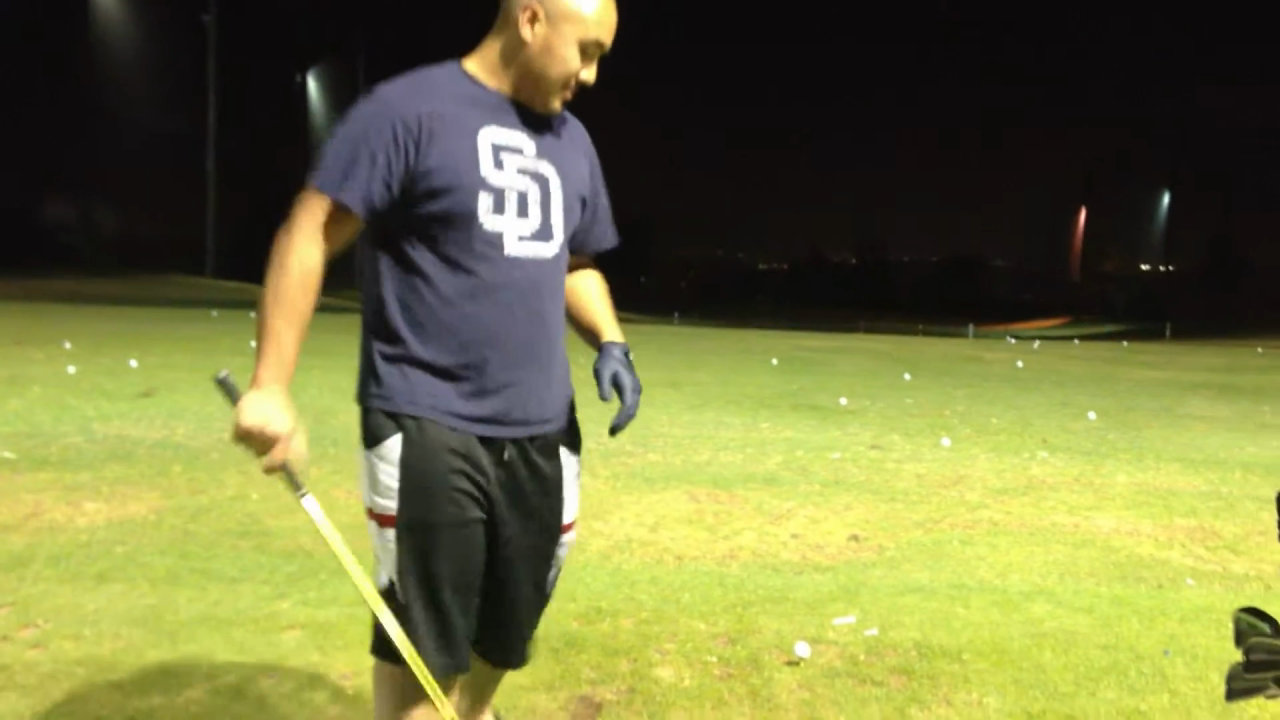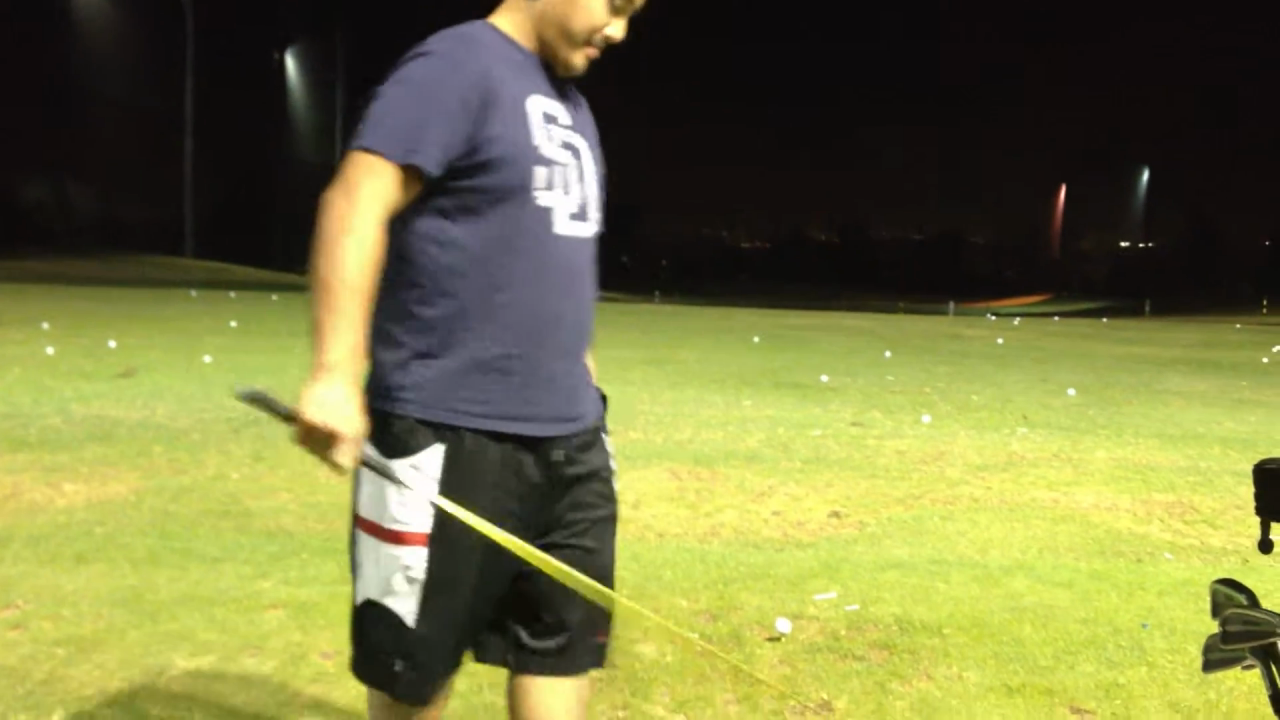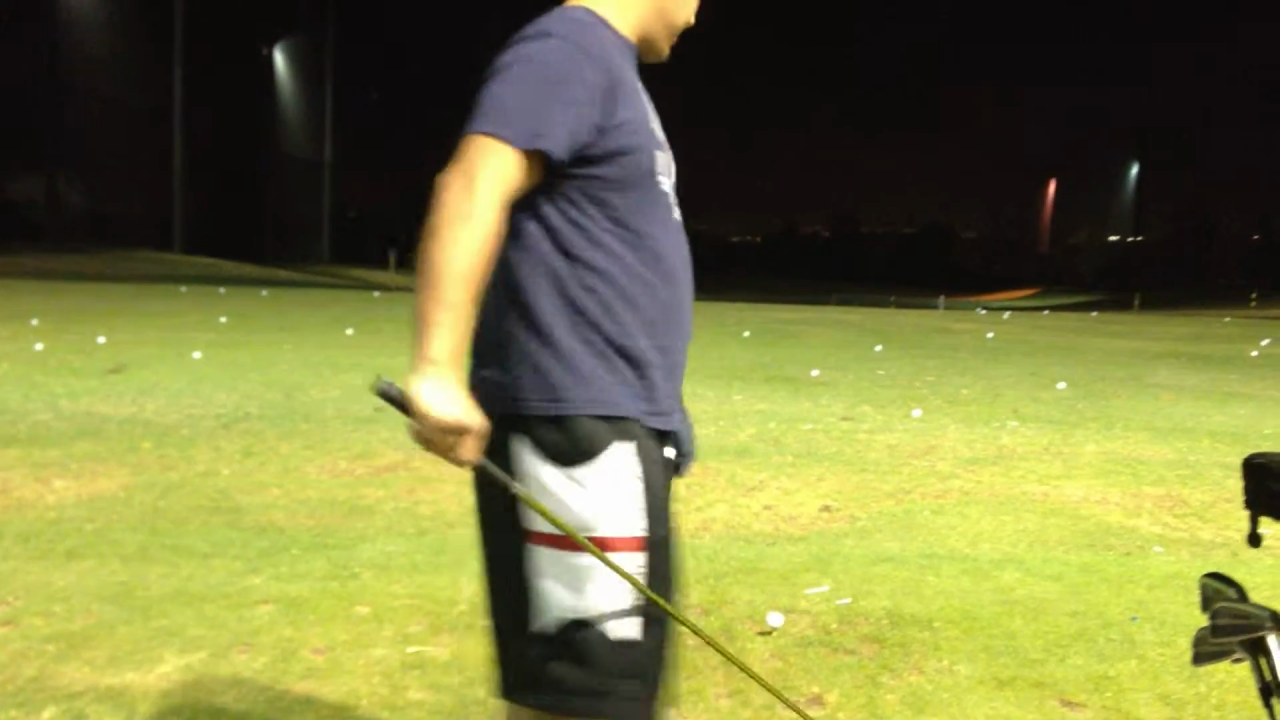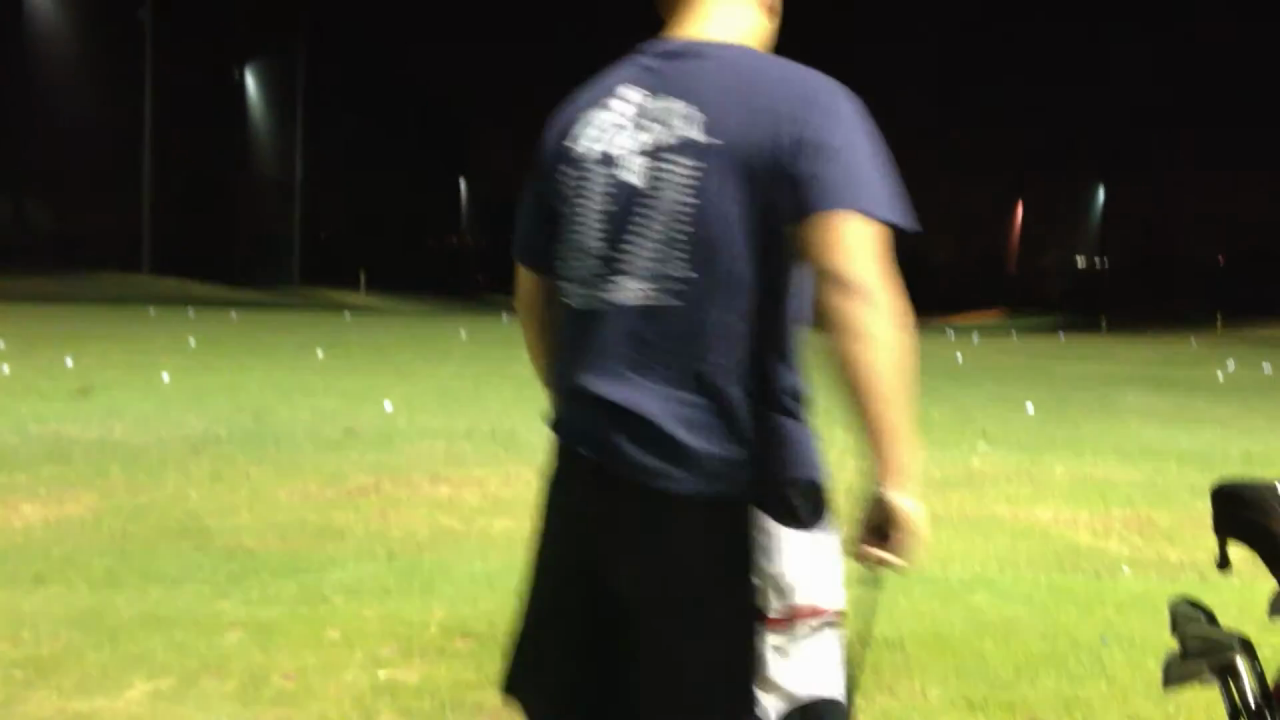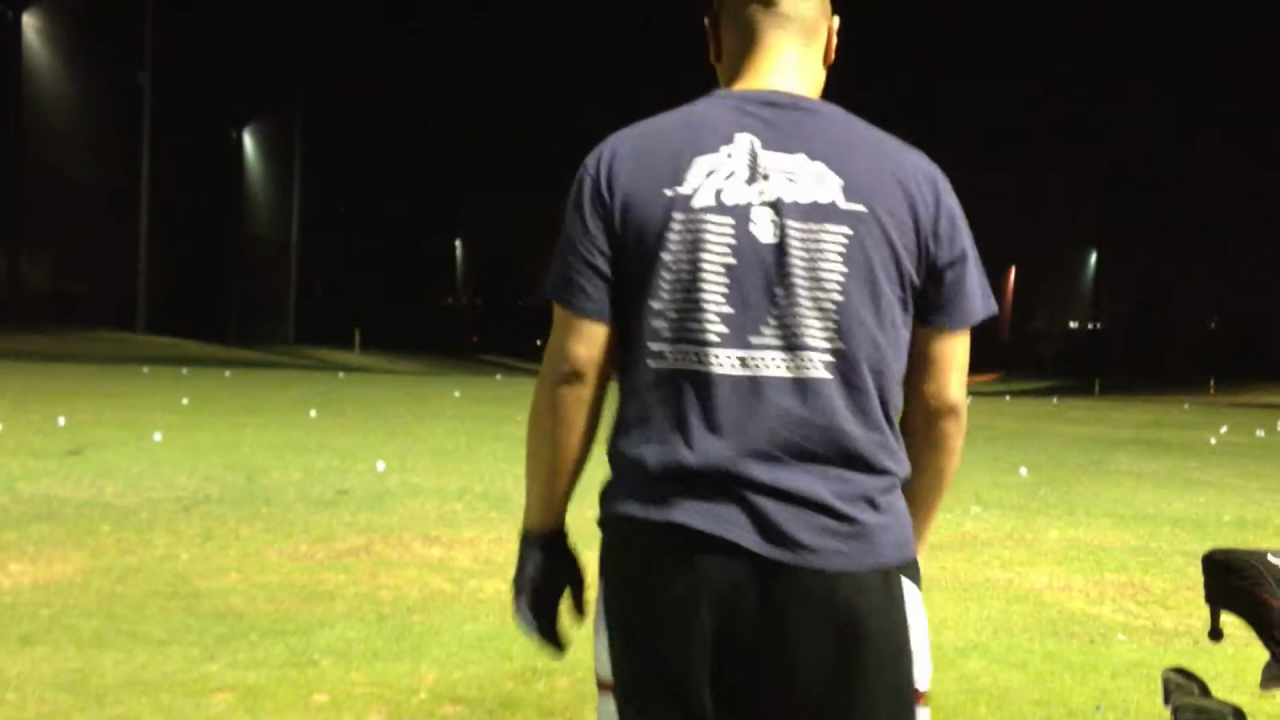
dt=0.4s
person 1, frame 1
left shoulder: (571, 143)
right shoulder: (412, 110)
right elbow: (307, 237)
left wrist: (611, 343)
right wrist: (271, 386)
left hip: (540, 429)
right hip: (427, 423)
left knee: (502, 622)
right knee: (423, 636)
person 1, frame 2
left shoulder: (572, 108)
right shoulder: (458, 69)
right elbow: (356, 203)
left wrist: (589, 386)
right wrist: (336, 378)
left hip: (569, 431)
right hip: (448, 431)
left knee: (559, 638)
right knee: (414, 653)
person 1, frame 3
left shoulder: (609, 69)
right elbow: (472, 191)
left wrist: (658, 414)
right wrist: (437, 369)
left hip: (616, 419)
right hip: (574, 421)
person 1, frame 4
left shoulder: (581, 110)
right shoulder: (805, 104)
left elbow: (534, 298)
right elbow: (858, 286)
right wrist: (897, 476)
left hip: (593, 465)
right hip: (733, 483)
person 1, frame 5
left shoulder: (624, 162)
right shoulder: (913, 181)
left elbow: (574, 369)
right elbow: (942, 402)
left wrist: (543, 531)
right wrist: (908, 541)
left hip: (665, 550)
right hip: (846, 561)
